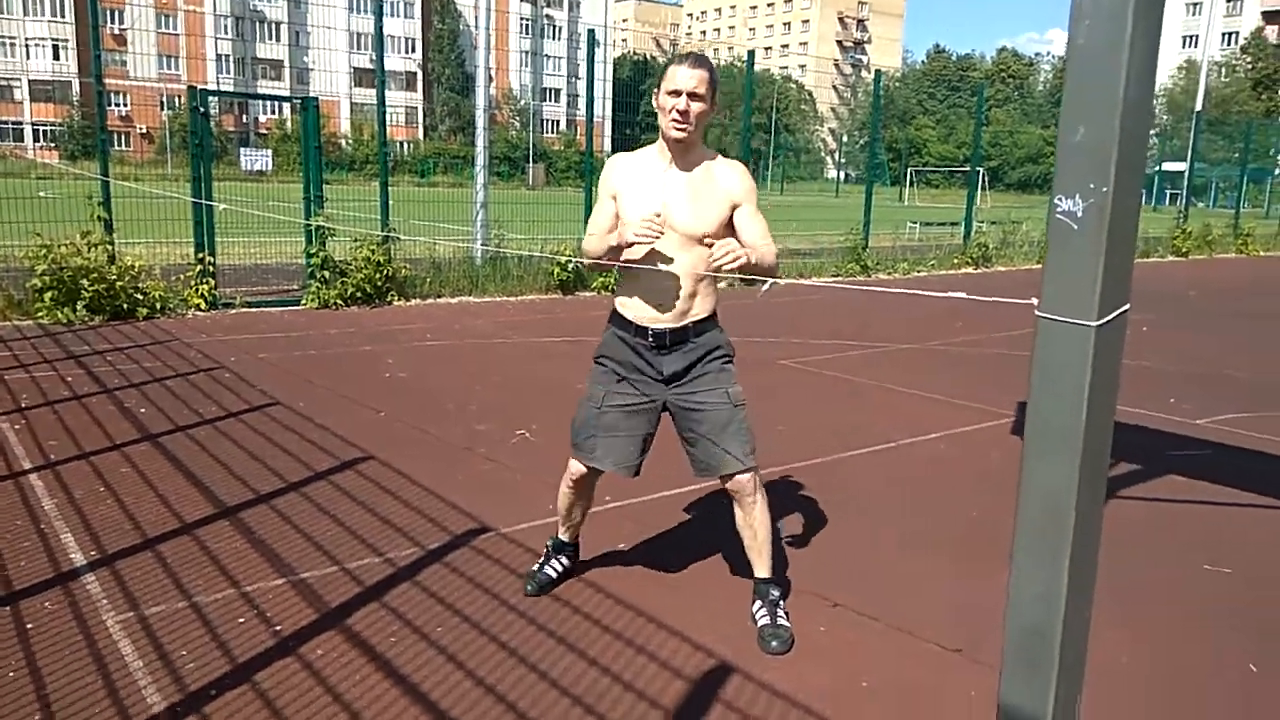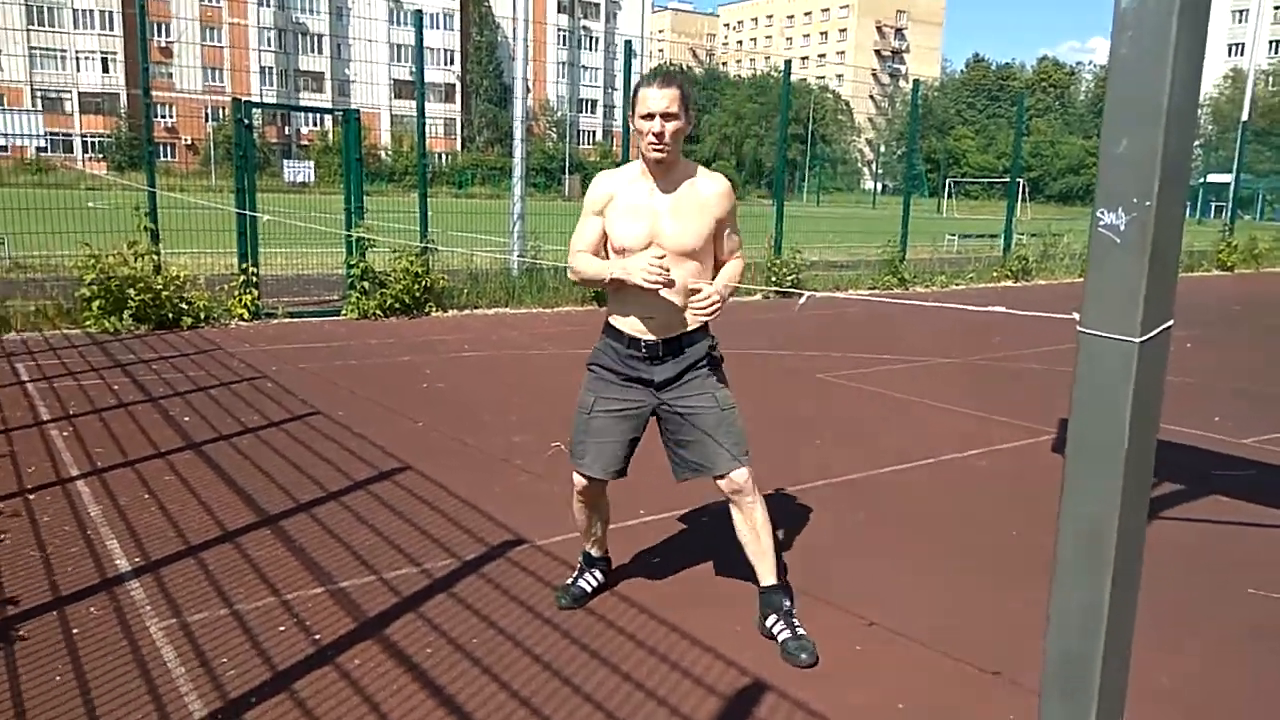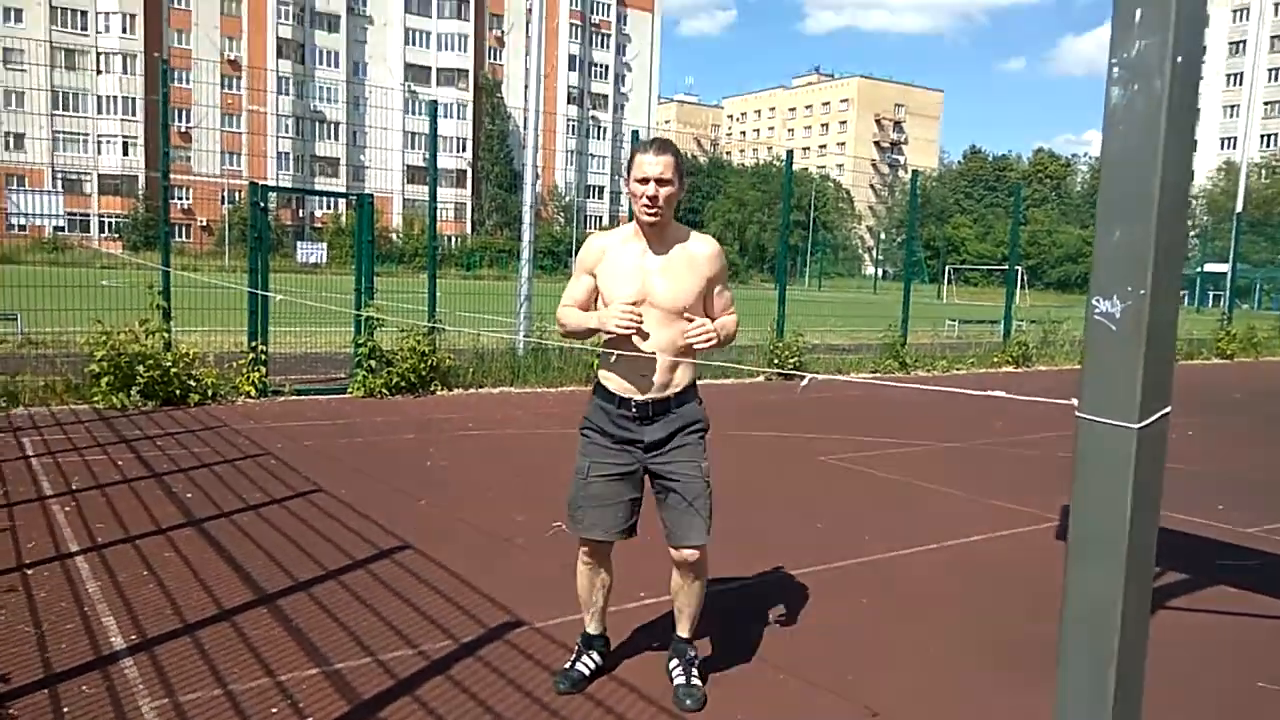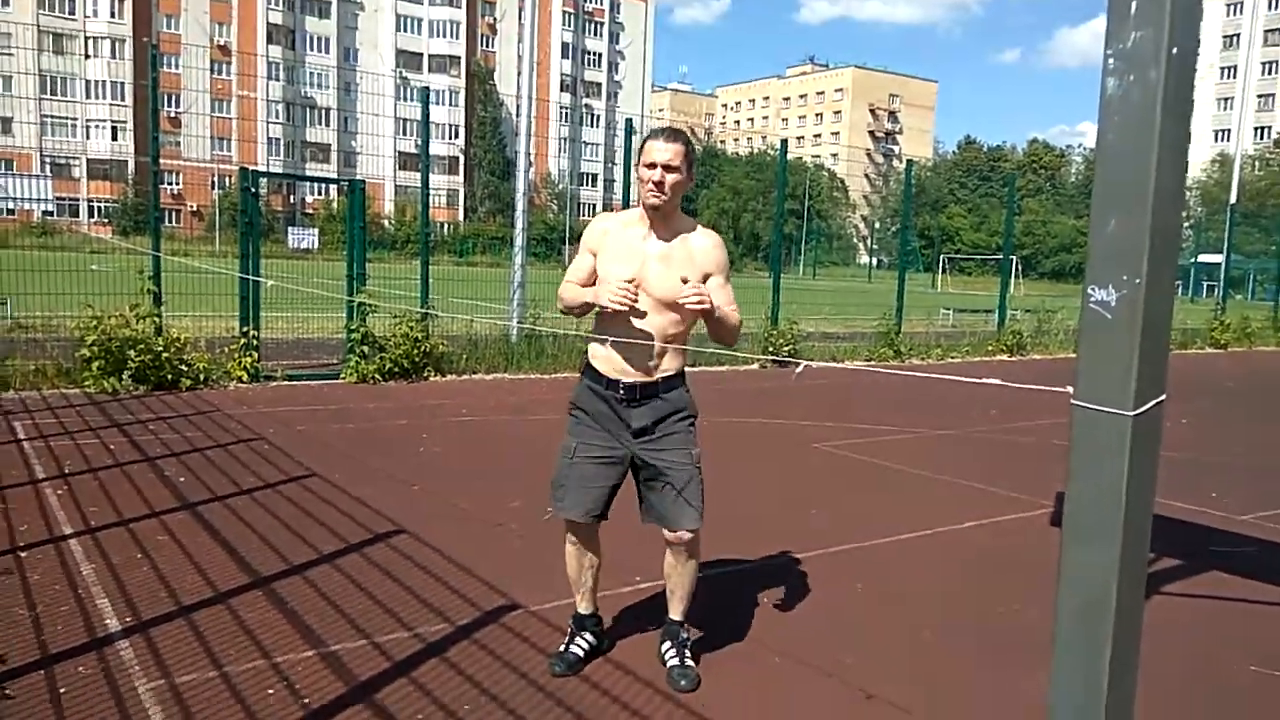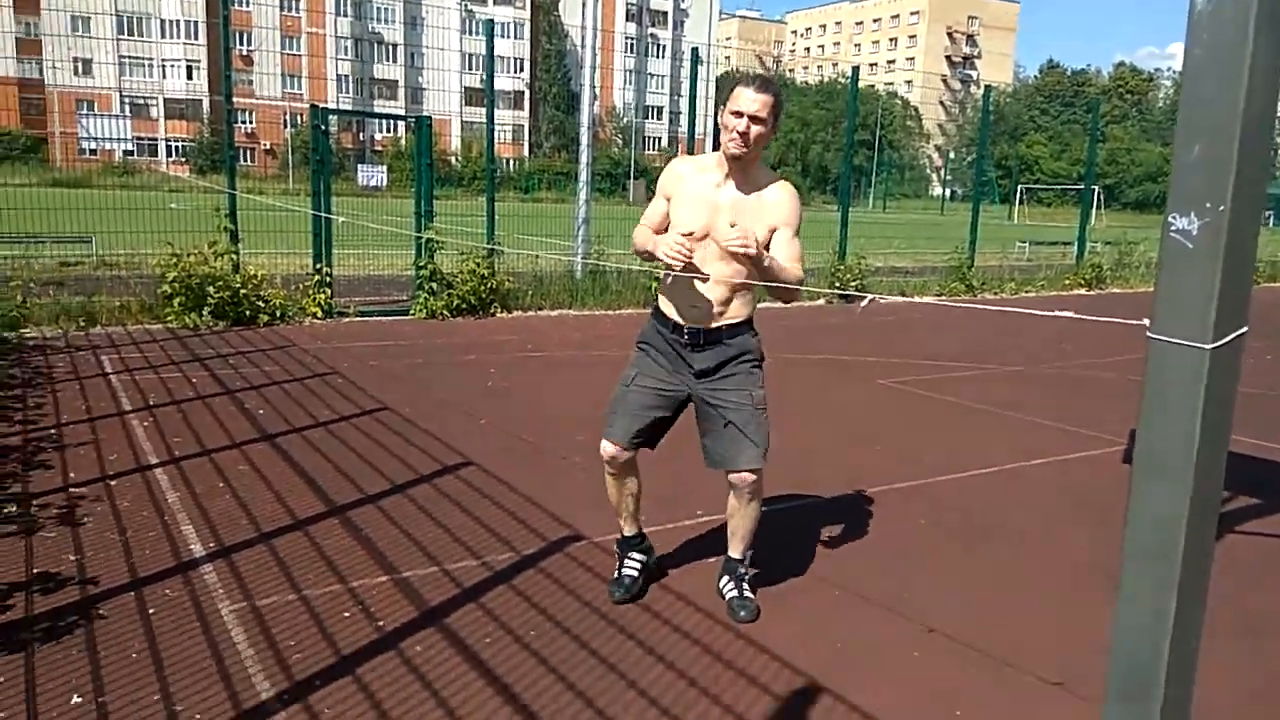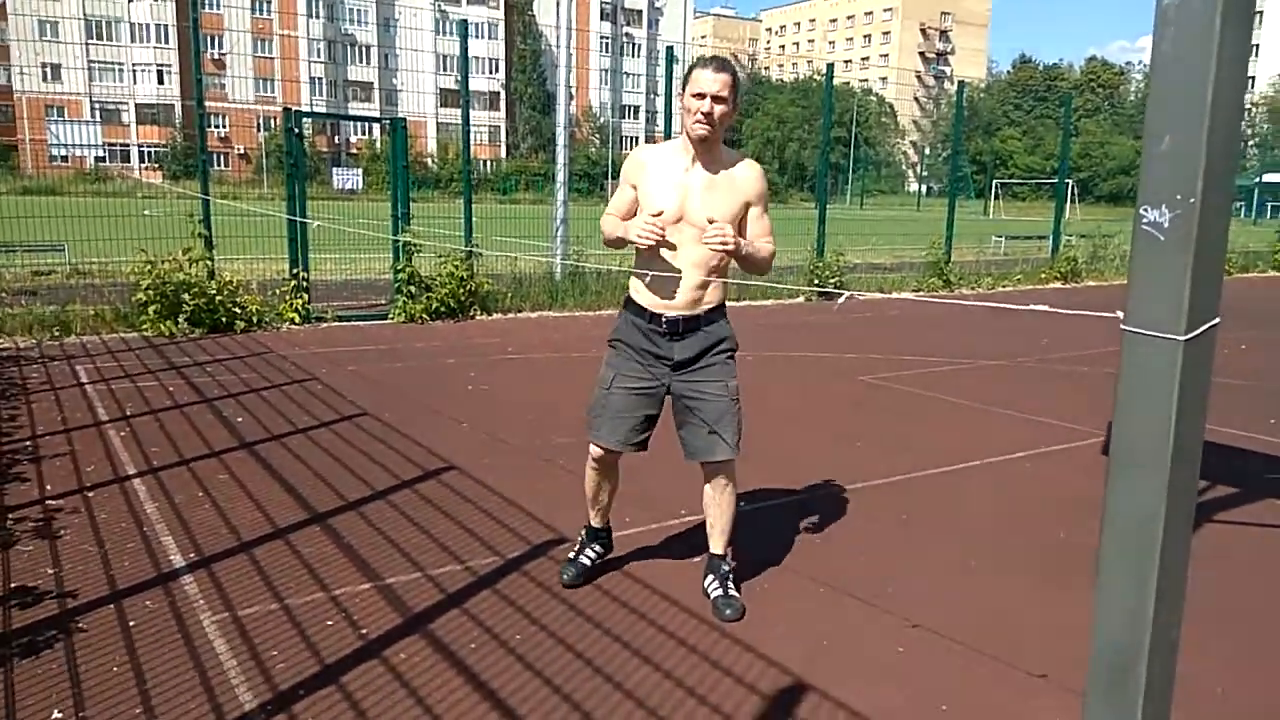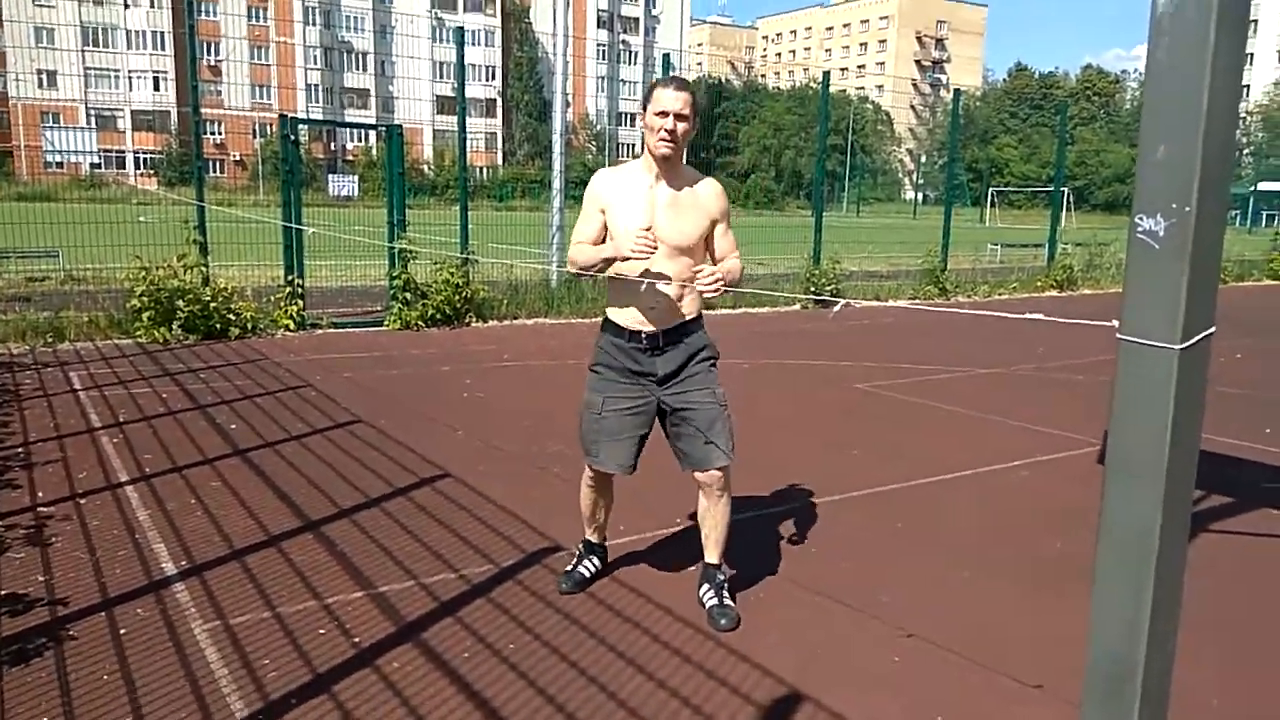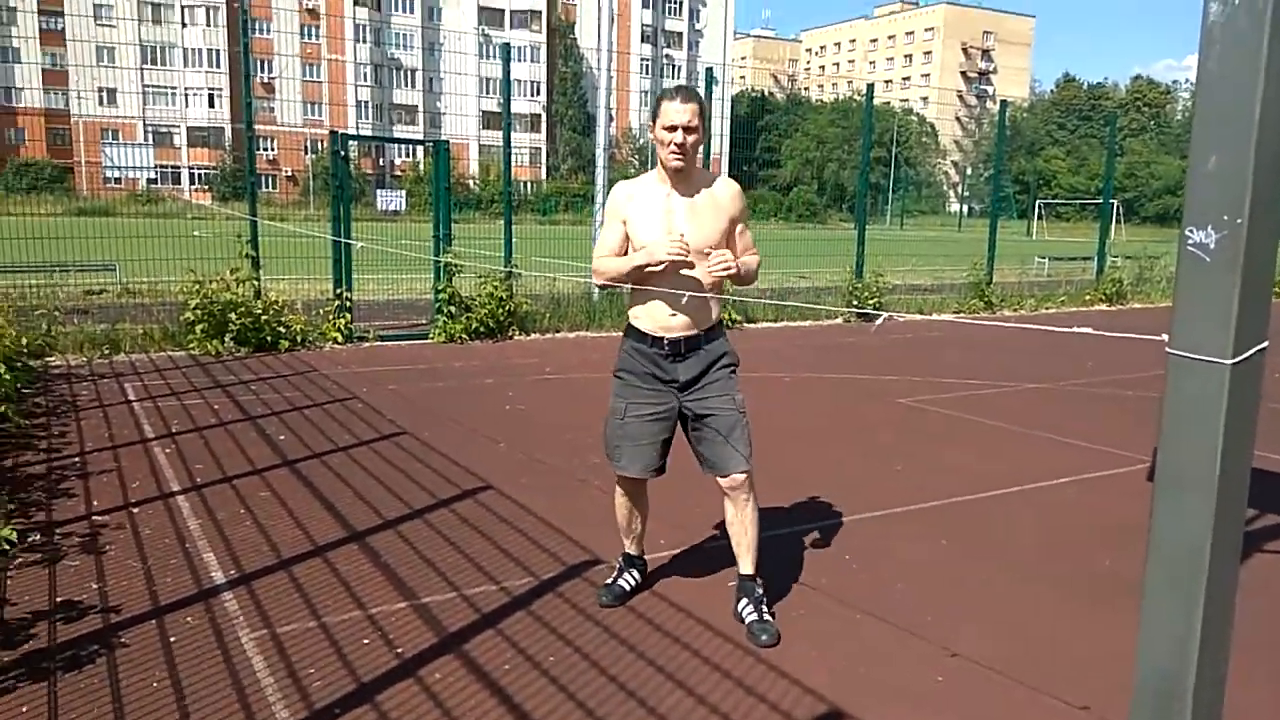
dt=0.2s
person 1, frame 1
left shoulder: (732, 178)
right shoulder: (621, 169)
left elbow: (768, 262)
right elbow: (588, 251)
left wrist: (742, 257)
right wrist: (617, 240)
left hip: (698, 350)
right hip: (624, 345)
left knee: (739, 477)
right knee: (579, 470)
left ankle: (767, 592)
right ankle: (564, 549)
person 1, frame 2
left shoulder: (716, 189)
right shoulder: (606, 187)
left elbow: (735, 260)
right elbow: (578, 265)
left wrist: (722, 285)
right wrist: (623, 271)
left hip: (691, 355)
right hip: (621, 355)
left knee: (738, 481)
right knee: (588, 479)
left ankle: (777, 603)
right ankle: (595, 564)
person 1, frame 3
left shoulder: (705, 252)
right shoulder: (599, 247)
left elbow: (726, 320)
right elbow: (565, 318)
left wrist: (715, 333)
right wrist: (597, 319)
left hip: (677, 417)
right hip: (610, 414)
left knee: (690, 551)
right knee: (593, 542)
left ankle: (682, 653)
right ankle: (593, 645)
person 1, frame 4
left shoulder: (705, 245)
right shoulder: (603, 229)
left elbow: (732, 335)
right elbow: (565, 297)
left wrist: (709, 307)
right wrist: (593, 295)
left hip: (665, 404)
right hip: (597, 397)
left knee: (681, 534)
right knee: (576, 523)
left ankle: (675, 636)
right ankle: (587, 627)
person 1, frame 5
left shoulder: (781, 198)
right shoulder: (679, 172)
left elbow: (793, 284)
right elbow: (641, 235)
left wrist: (763, 262)
right wrist: (659, 246)
left hip: (731, 348)
right hip: (664, 338)
left knee: (745, 474)
right knee: (615, 450)
left ankle: (735, 571)
right ankle: (634, 549)
person 1, frame 6
left shoulder: (748, 176)
right shoulder: (643, 160)
left elbow: (766, 257)
right elbow: (607, 229)
left wrist: (741, 249)
right wrist: (629, 228)
left hip: (706, 336)
right hip: (639, 329)
left knee: (719, 463)
right knee: (602, 450)
left ankle: (718, 569)
right ankle: (596, 538)
person 1, frame 7
left shoulder: (711, 193)
right shoulder: (607, 183)
left elbow: (732, 263)
right elbow: (574, 260)
left wrist: (721, 277)
right wrist: (613, 250)
left hip: (686, 348)
right hip: (620, 348)
left knee: (713, 471)
right knee: (601, 466)
left ankle: (712, 577)
right ankle: (593, 550)
person 1, frame 8
left shoulder: (727, 194)
right shoulder: (625, 194)
left elbow: (751, 260)
right elbow: (599, 269)
left wrist: (736, 266)
right wrist: (641, 258)
left hip: (707, 353)
right hip: (642, 355)
left knee: (737, 478)
right knee: (630, 474)
left ankle: (748, 590)
right ankle: (632, 564)
